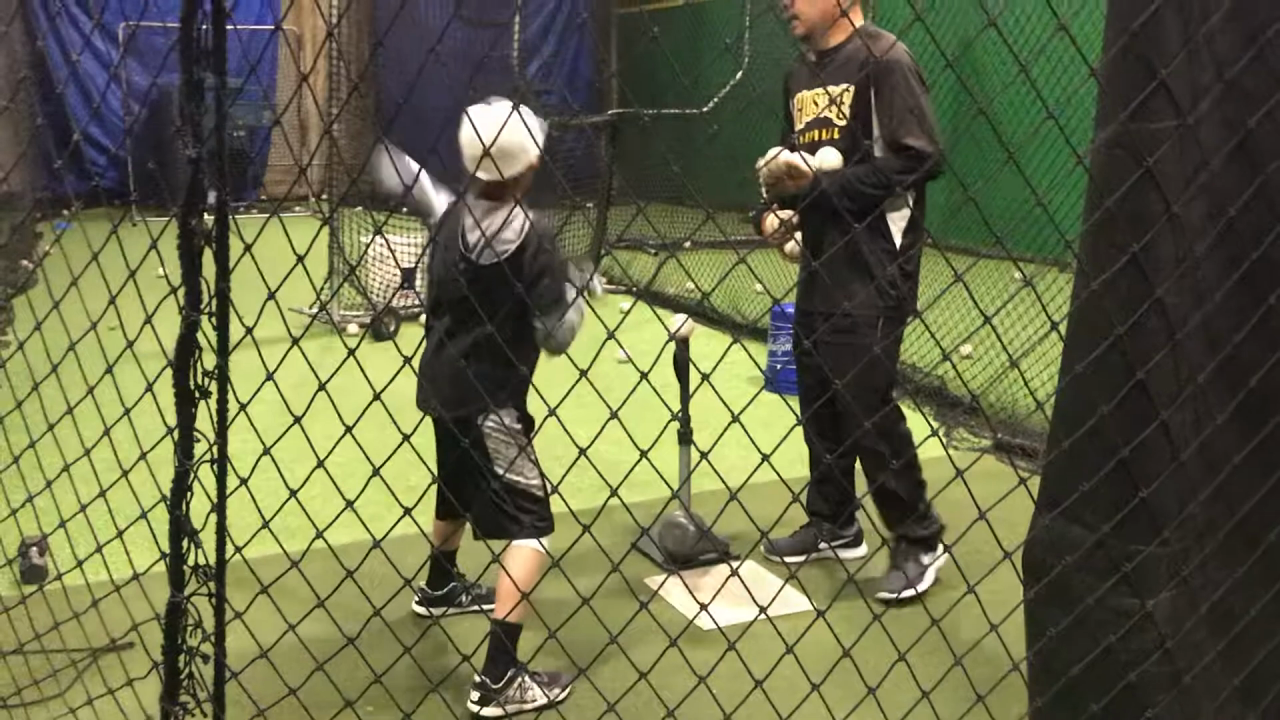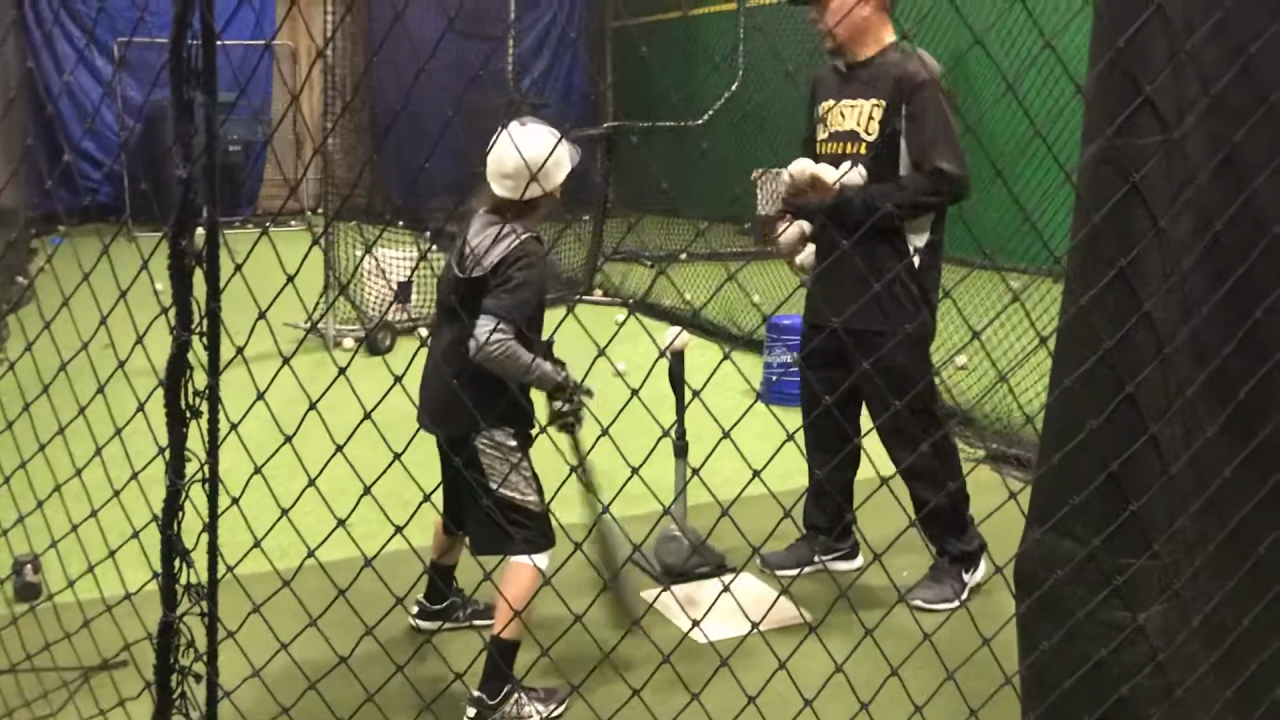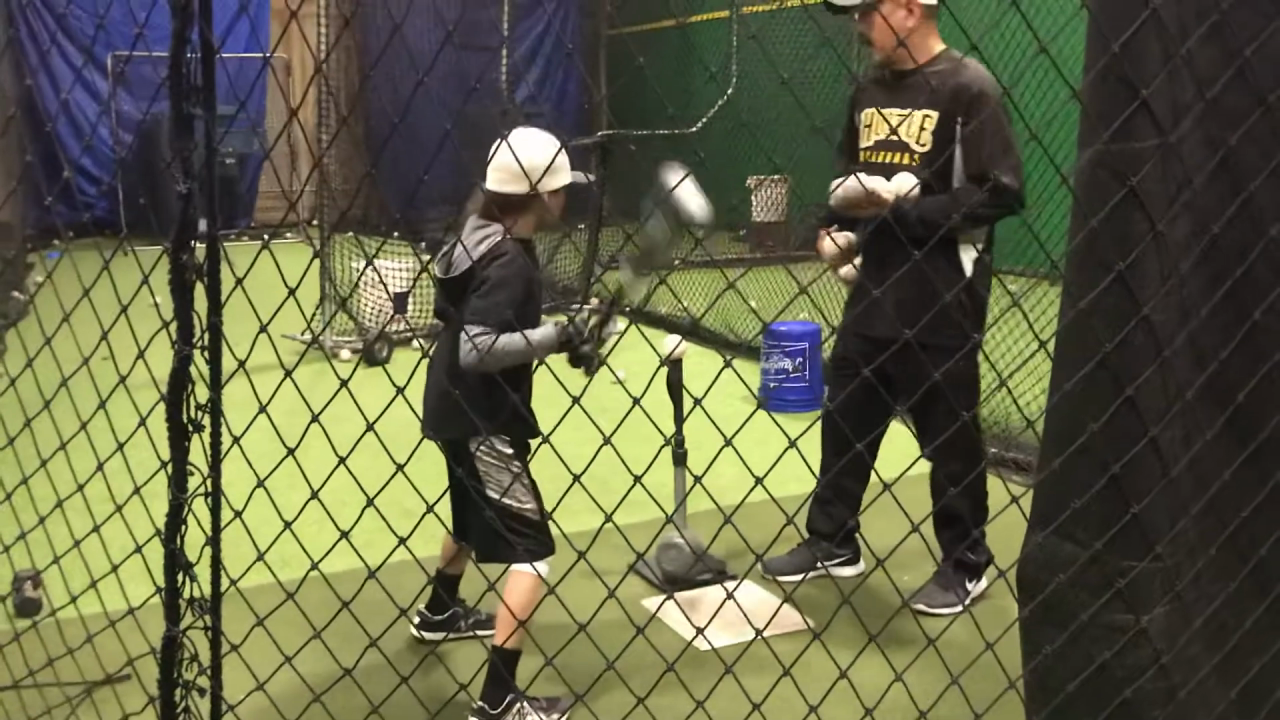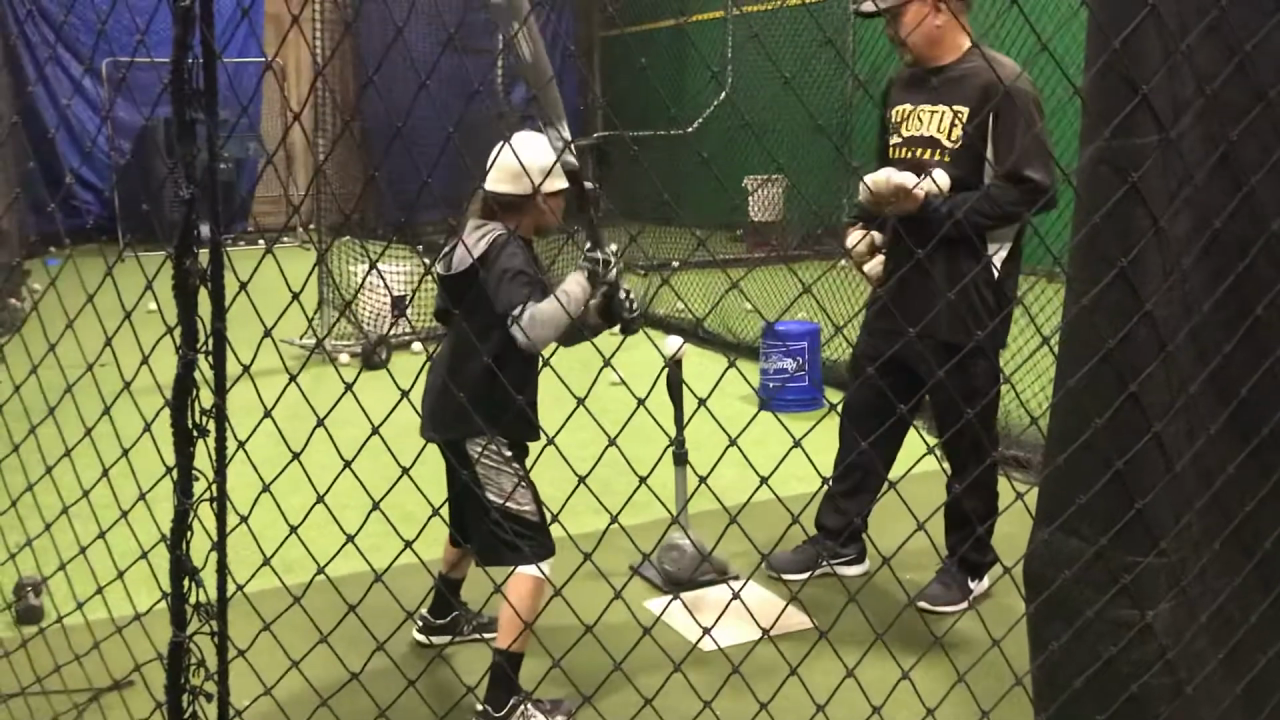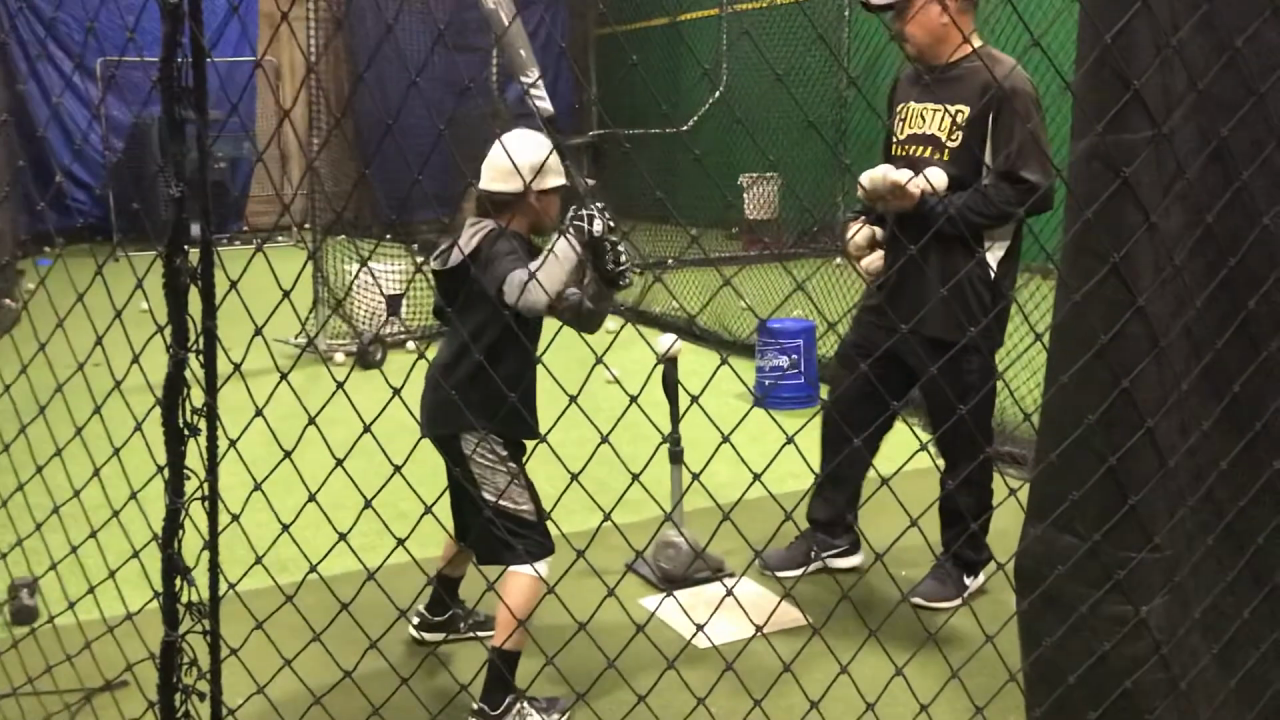
dt=0.3s
person 1, frame 1
left shoulder: (884, 59)
right shoulder: (801, 71)
left elbow: (920, 160)
left wrist: (823, 186)
right wrist: (780, 205)
left hip: (873, 271)
right hip: (821, 265)
left knee: (867, 401)
right knee: (820, 401)
left ankle: (918, 539)
right ankle: (833, 524)
person 1, frame 2
left shoulder: (914, 77)
right shoulder: (826, 80)
left elbow: (945, 182)
left wrist: (845, 201)
right wrist: (798, 214)
left hip: (893, 289)
right hip: (833, 282)
left knee: (908, 422)
right knee: (825, 417)
left ankle: (961, 553)
right ankle: (830, 537)
person 1, frame 3
left shoulder: (968, 87)
right shoulder: (868, 90)
left elbow: (1003, 193)
left wrist: (901, 213)
right wrist: (838, 226)
left hip: (941, 302)
right hip: (873, 295)
left knee: (949, 438)
right knee: (845, 423)
left ankle: (965, 564)
right ankle: (832, 542)
person 1, frame 4
left shoulder: (1000, 85)
right shoulder: (901, 86)
left elbow: (1033, 190)
left wrist: (931, 209)
right wrist: (868, 224)
left hip: (965, 301)
right hip: (897, 292)
left knee: (966, 437)
right knee: (863, 419)
left ankle: (970, 562)
right ankle: (839, 540)
person 1, frame 5
left shoulder: (1001, 84)
right shoulder: (907, 82)
left elbow: (1031, 192)
left wrist: (929, 207)
right wrist: (869, 219)
left hip: (961, 299)
right hip: (893, 286)
left knee: (960, 435)
right knee: (847, 410)
left ankle: (964, 559)
right ankle: (831, 534)
person 2, frame 1
left shoulder: (454, 213)
right shoulder: (530, 236)
right elbow: (555, 334)
right wrist: (575, 291)
left hip: (446, 380)
right hip: (487, 393)
left knee: (460, 488)
right knee: (530, 527)
left ankle: (440, 586)
person 2, frame 2
left shoulder: (482, 226)
right shoulder: (524, 256)
right elbow: (490, 345)
left wrist: (537, 356)
right wrist: (555, 378)
left hip: (449, 396)
right hip: (483, 410)
left knee: (464, 504)
right knee: (530, 543)
left ankle: (437, 600)
person 2, frame 3
left shoulder: (488, 240)
right shoulder: (506, 259)
right elbow: (480, 350)
left wrist: (566, 336)
right wrist: (557, 336)
left hip: (461, 408)
right hip: (481, 417)
left knee: (475, 517)
right knee: (530, 551)
left ankle: (439, 610)
person 2, frame 4
left shoulder: (493, 243)
right shoulder: (507, 254)
left elbow: (552, 328)
right elbow: (530, 331)
left wrist: (602, 308)
right wrist: (586, 280)
left hip: (463, 408)
right hip: (480, 419)
left knee: (476, 519)
right knee: (530, 552)
left ankle: (441, 616)
person 2, frame 5
left shoulder: (517, 247)
right shoulder: (494, 244)
left elbow: (584, 317)
right elbow: (529, 296)
left wrist: (599, 275)
right wrist: (574, 240)
left hip: (469, 409)
right hip: (473, 417)
left knee: (478, 519)
right knee: (529, 552)
left ankle: (438, 613)
